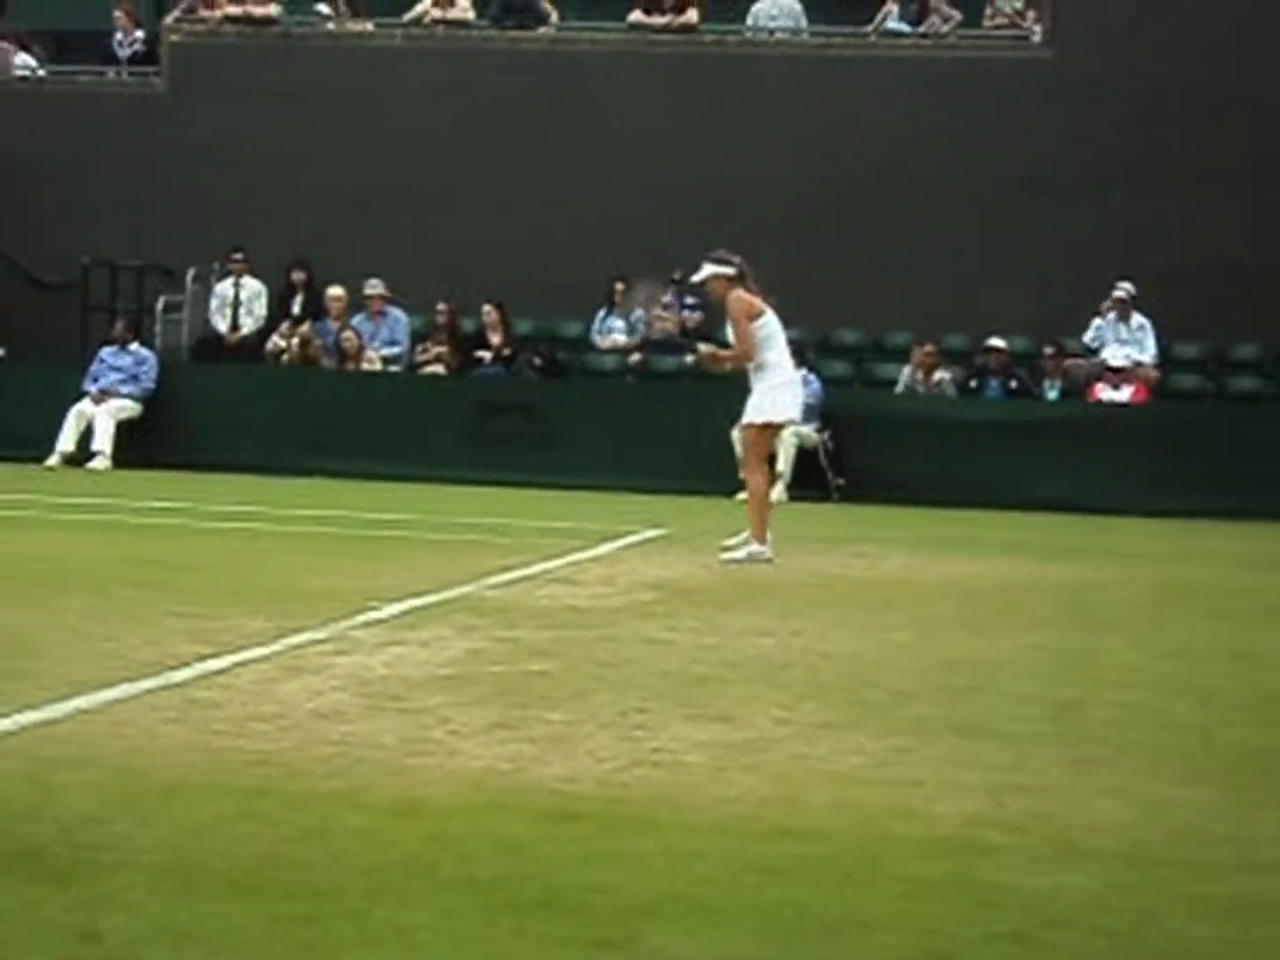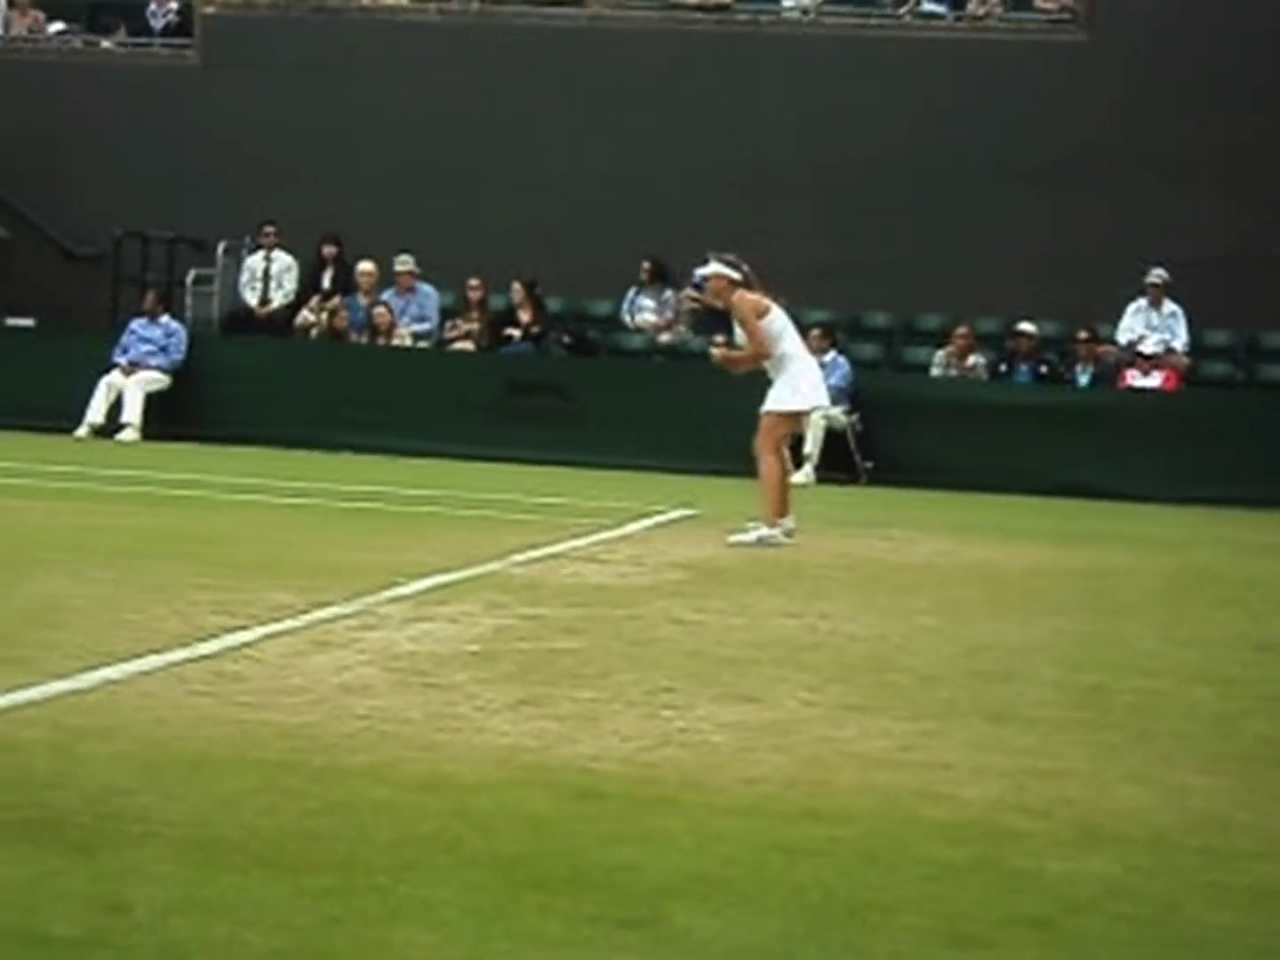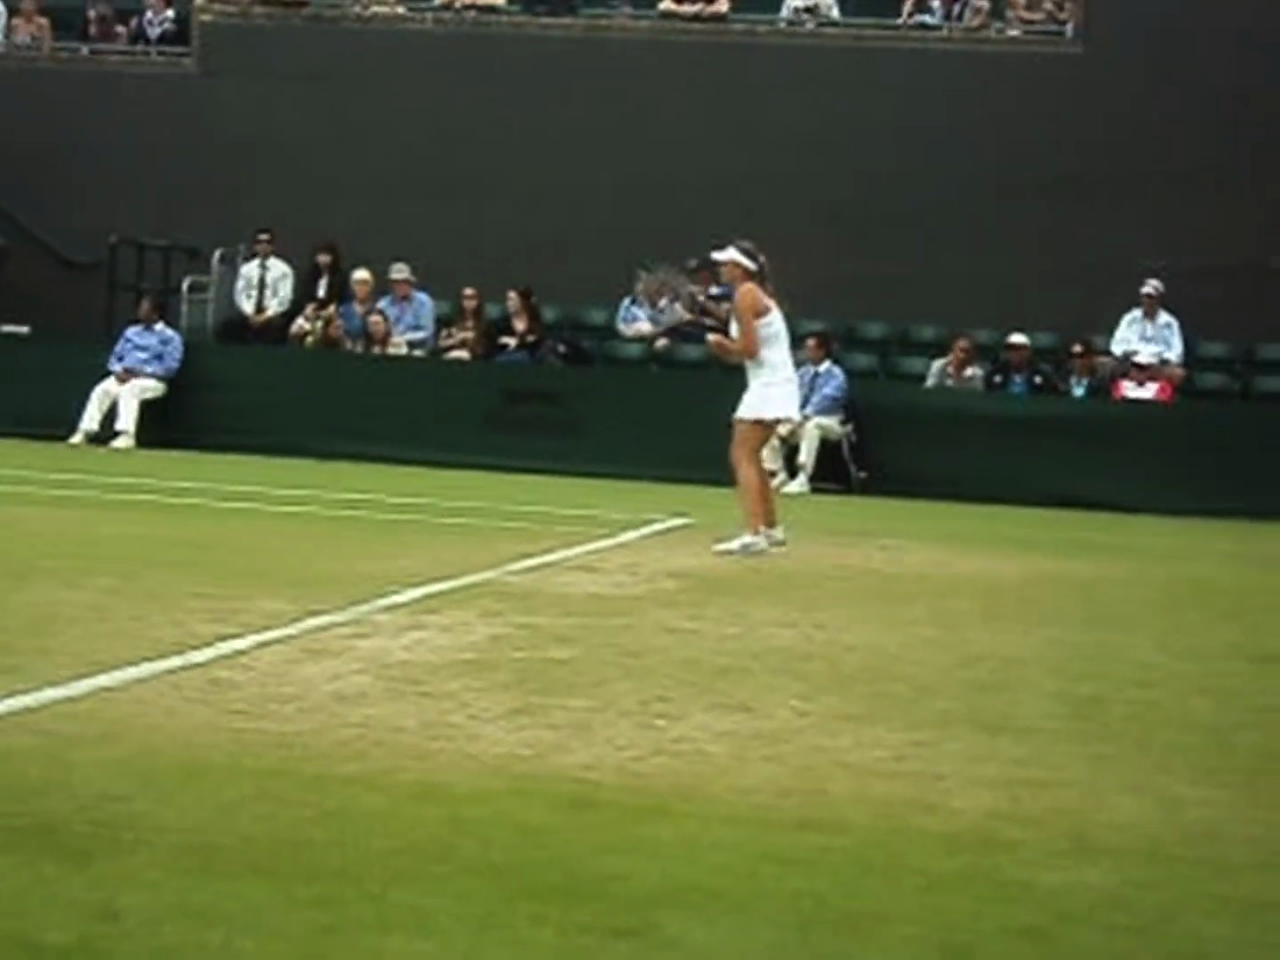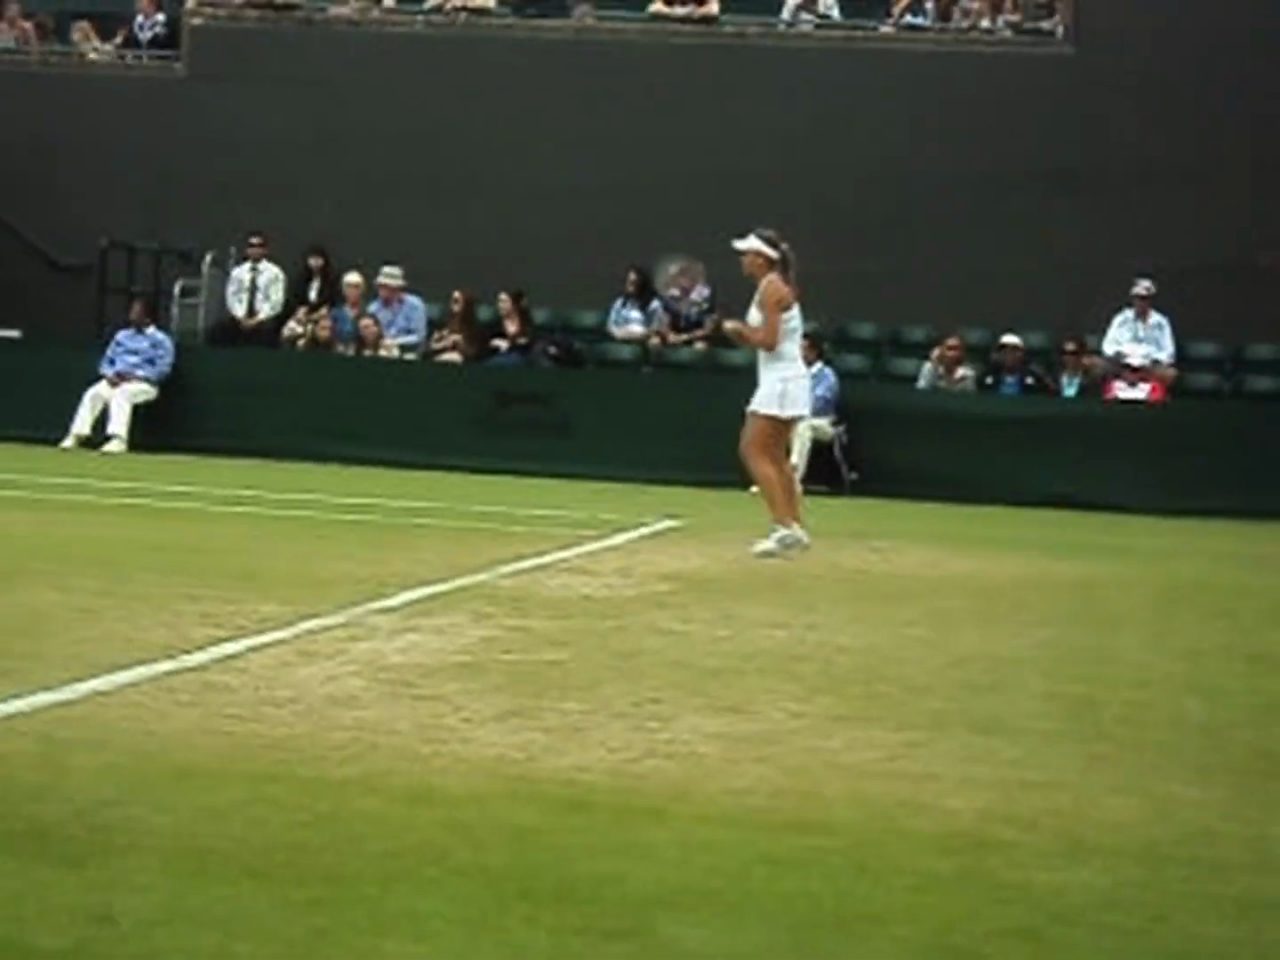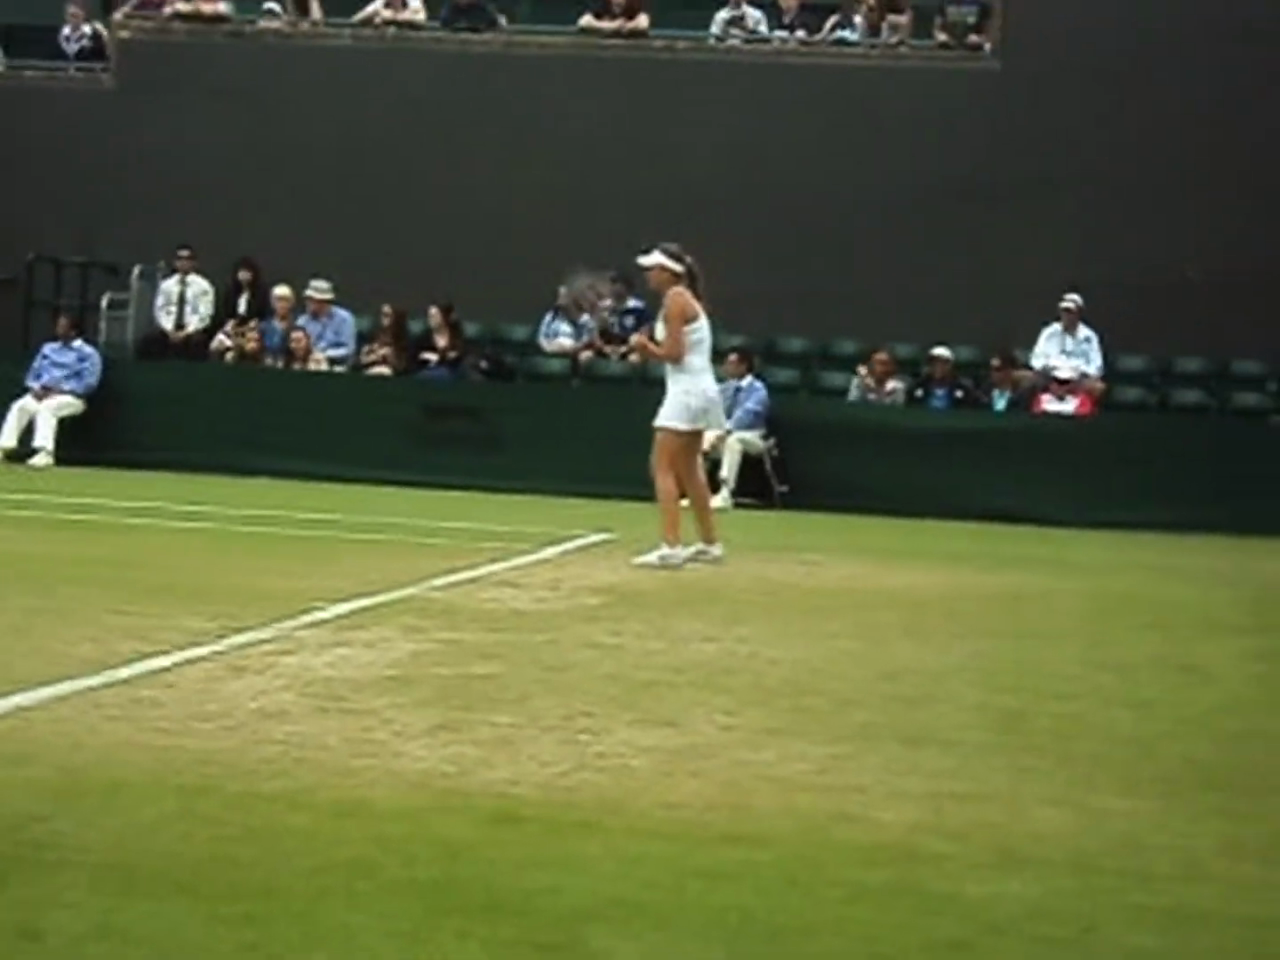
dt=1s
person 1, frame 1
left shoulder: (736, 301)
right shoulder: (746, 300)
left elbow: (747, 353)
left wrist: (716, 355)
right wrist: (722, 358)
left hip: (774, 388)
right hip: (774, 386)
left knee: (752, 465)
right knee: (755, 463)
left ankle: (759, 546)
right ankle: (759, 533)
person 1, frame 2
left shoulder: (741, 302)
right shoulder: (745, 302)
left elbow: (763, 350)
left wrist: (731, 356)
right wrist: (735, 360)
left hip: (795, 378)
right hip: (795, 377)
left knee: (765, 447)
right knee: (772, 447)
left ankle: (769, 527)
right ankle: (782, 518)
person 1, frame 3
left shoulder: (744, 295)
right shoulder: (756, 296)
left elbow: (750, 348)
left wrist: (722, 343)
right wrist: (726, 348)
left hip: (770, 386)
right hip: (771, 384)
left knee: (741, 457)
right knee: (748, 458)
left ankle: (753, 535)
right ankle: (770, 528)
person 1, frame 4
left shoulder: (771, 287)
right shoulder: (773, 286)
left elbow: (769, 341)
left wrist: (739, 330)
right wrist: (741, 333)
left hip: (781, 381)
right hip: (781, 380)
left knee: (752, 451)
right knee: (774, 457)
left ankle: (785, 526)
right ankle: (794, 529)
person 1, frame 5
left shoulder: (674, 300)
right shoulder: (686, 299)
left elbow: (673, 354)
left wrist: (644, 344)
right wrist: (647, 349)
left hip: (687, 393)
right hip: (696, 392)
left knee: (662, 467)
right knee: (687, 470)
left ankle: (671, 547)
right ankle: (709, 544)
